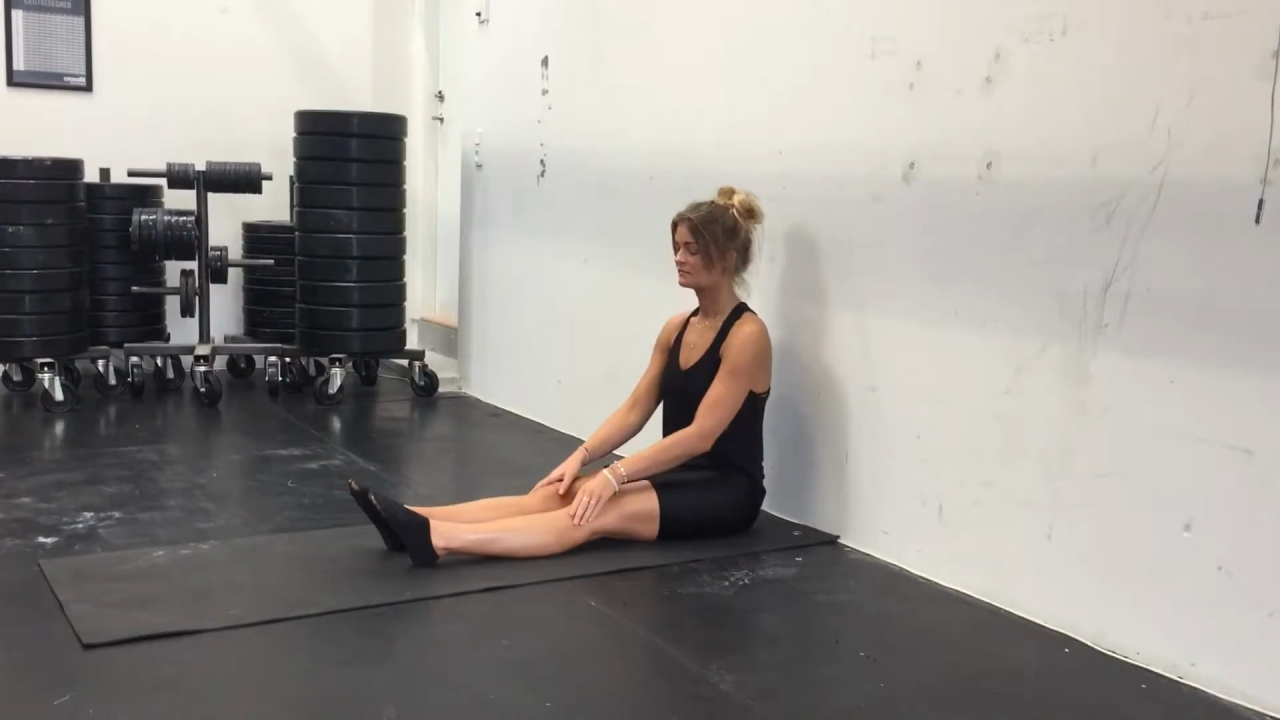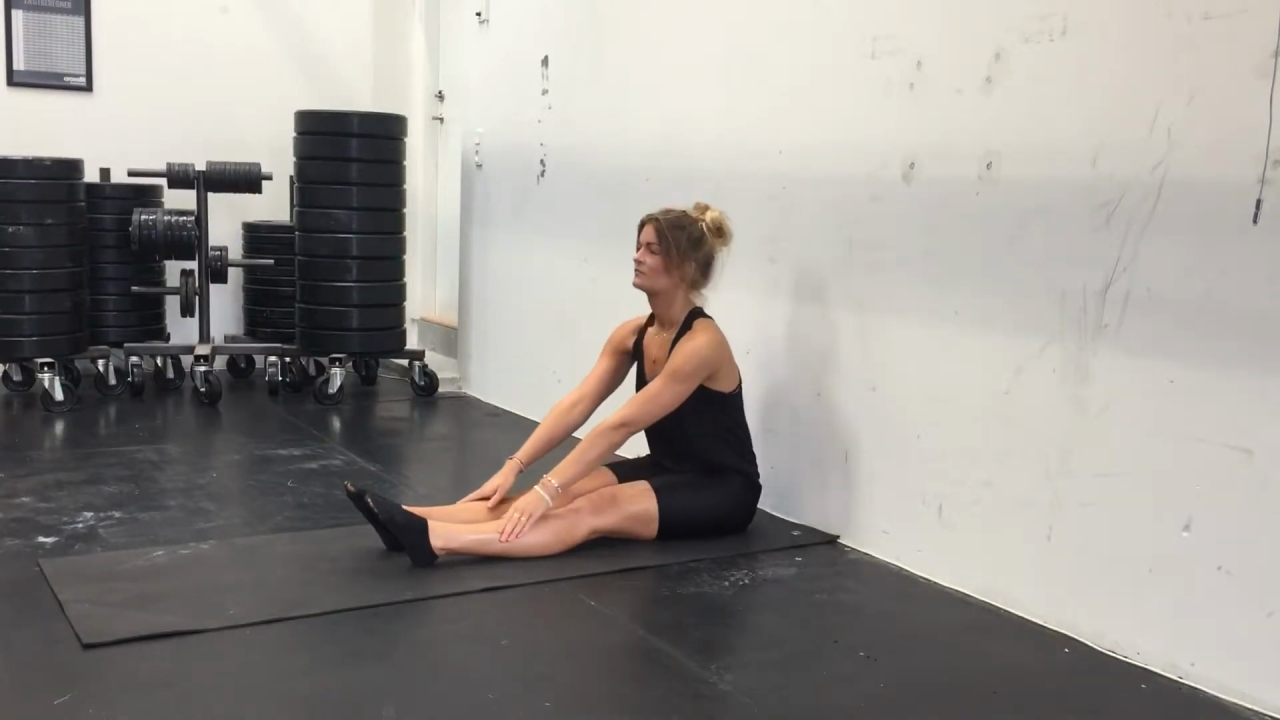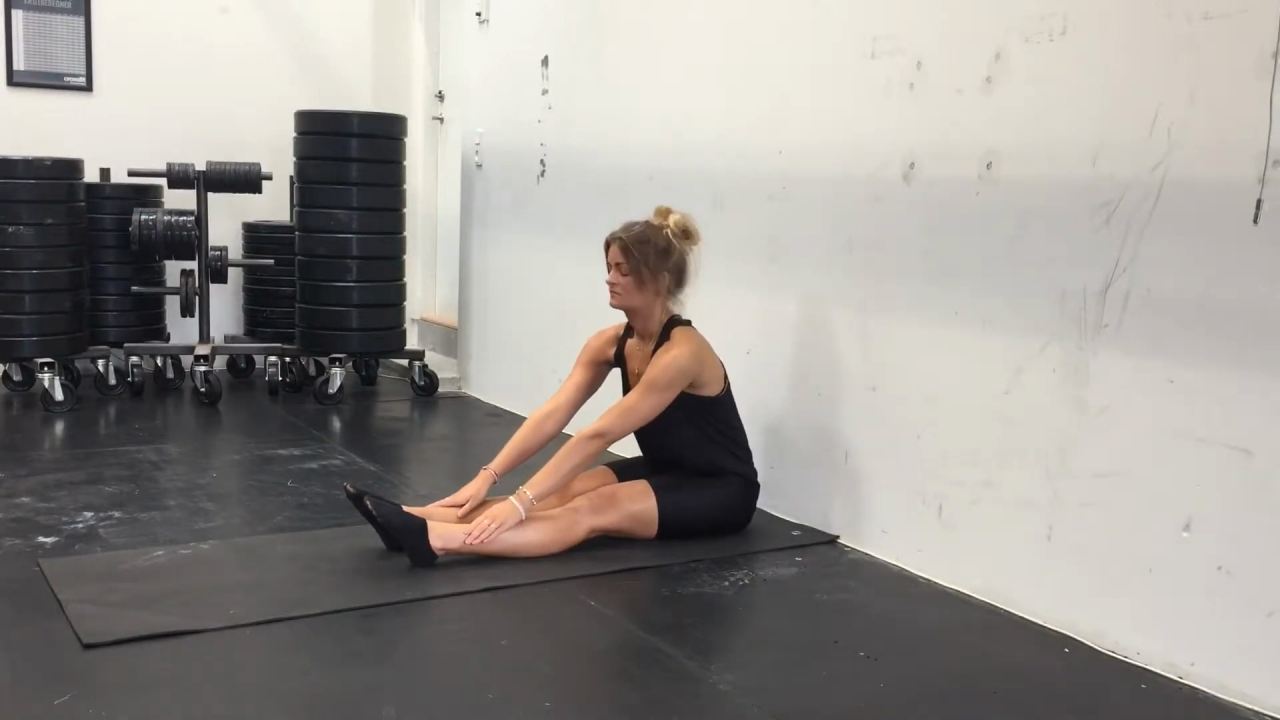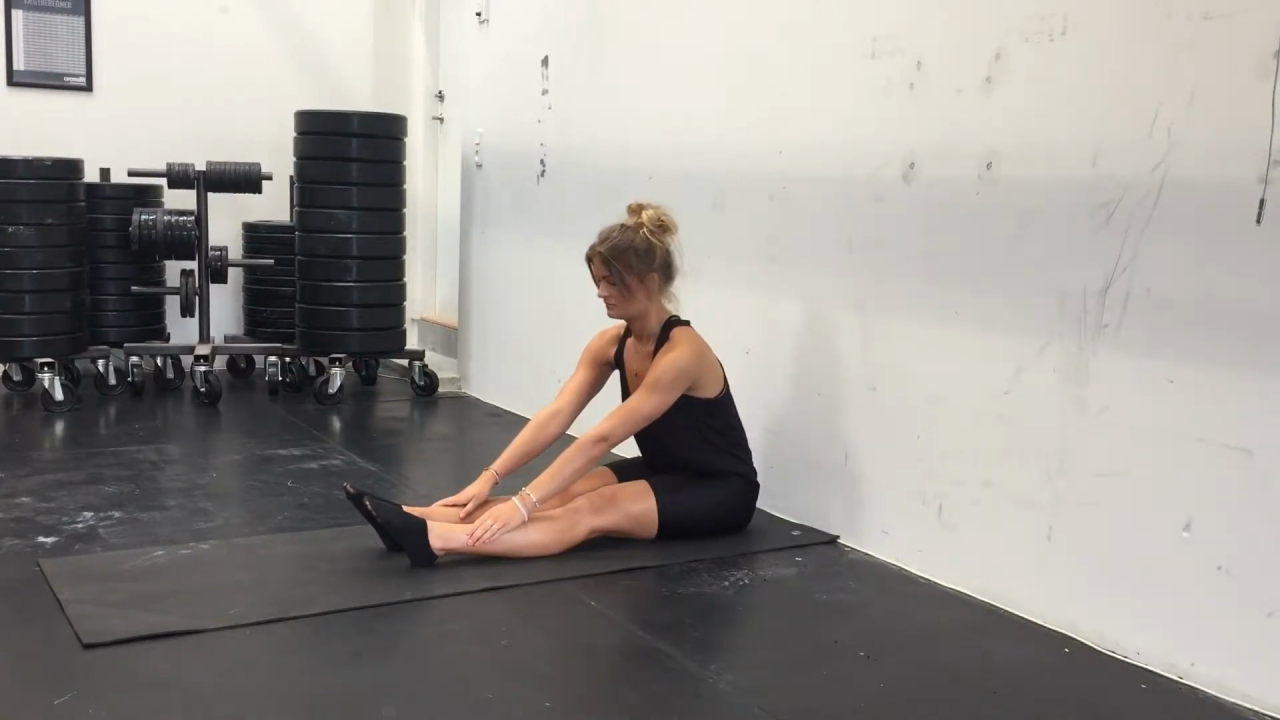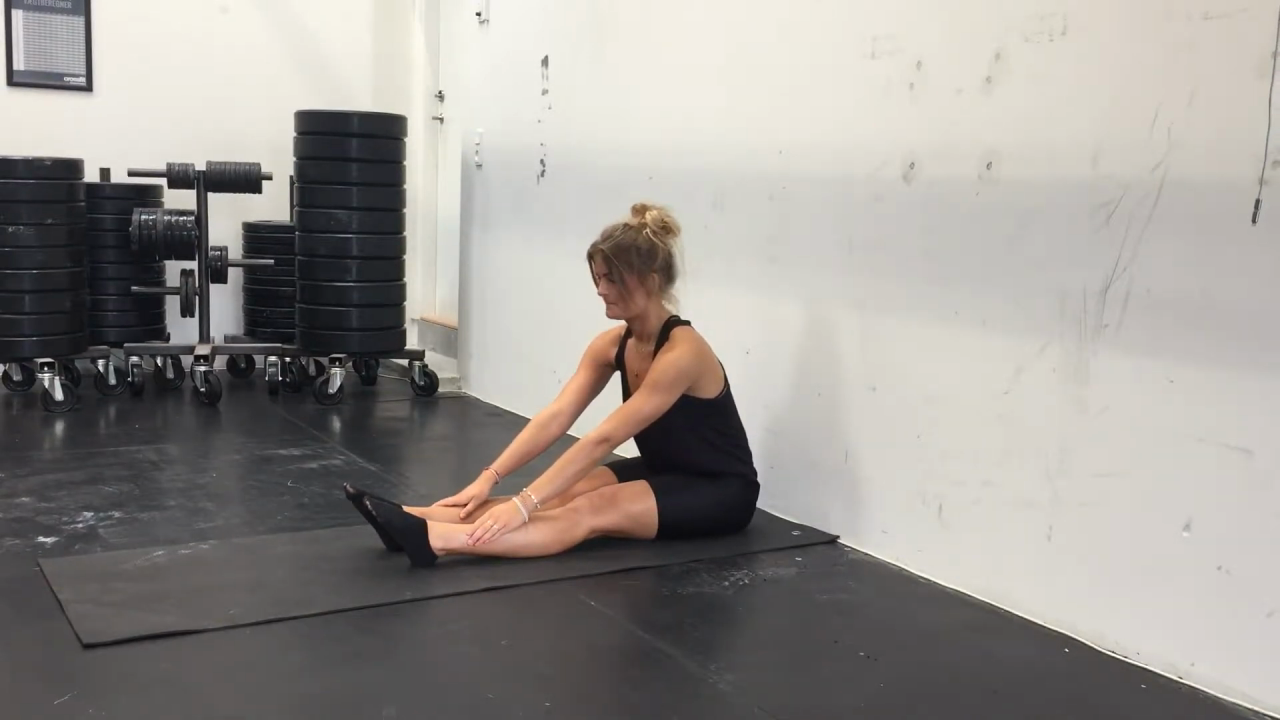
dt=1s
person 1, frame 1
left shoulder: (747, 335)
right shoulder: (677, 328)
left elbow: (702, 434)
right elbow: (634, 410)
left wrist: (614, 475)
right wrist: (582, 455)
left hip: (726, 490)
right hip: (678, 472)
left knee: (597, 513)
right knee: (560, 494)
left ankle: (437, 539)
right ankle: (419, 523)
person 1, frame 2
left shoulder: (702, 343)
right shoulder: (634, 333)
left elbow: (621, 425)
right elbow: (576, 405)
left wrist: (546, 489)
right wrist: (513, 467)
left hip: (722, 490)
right hip: (666, 468)
left knee: (595, 510)
right knee: (569, 494)
left ankle: (434, 539)
right ankle: (413, 520)
person 1, frame 3
left shoulder: (682, 352)
right shoulder: (610, 342)
left elbow: (599, 435)
right elbow: (551, 415)
left wrist: (521, 502)
right wrist: (487, 477)
left hip: (720, 491)
right hip: (662, 469)
left knee: (591, 511)
right knee: (564, 492)
left ankle: (434, 539)
right ankle: (415, 521)
person 1, frame 4
left shoulder: (682, 352)
right shoulder: (610, 343)
left elbow: (602, 438)
right elbow: (554, 416)
left wrist: (524, 503)
right wrist: (489, 478)
left hip: (720, 491)
right hip: (661, 470)
left knee: (589, 512)
right knee: (564, 494)
left ankle: (432, 539)
right ankle: (417, 522)
person 1, frame 5
left shoulder: (682, 351)
right shoulder: (612, 343)
left elbow: (603, 438)
right elbow: (554, 417)
left wrist: (525, 503)
right wrist: (489, 478)
left hip: (720, 491)
right hip: (660, 470)
left knee: (588, 511)
right knee: (564, 494)
left ankle: (431, 539)
right ankle: (414, 521)
